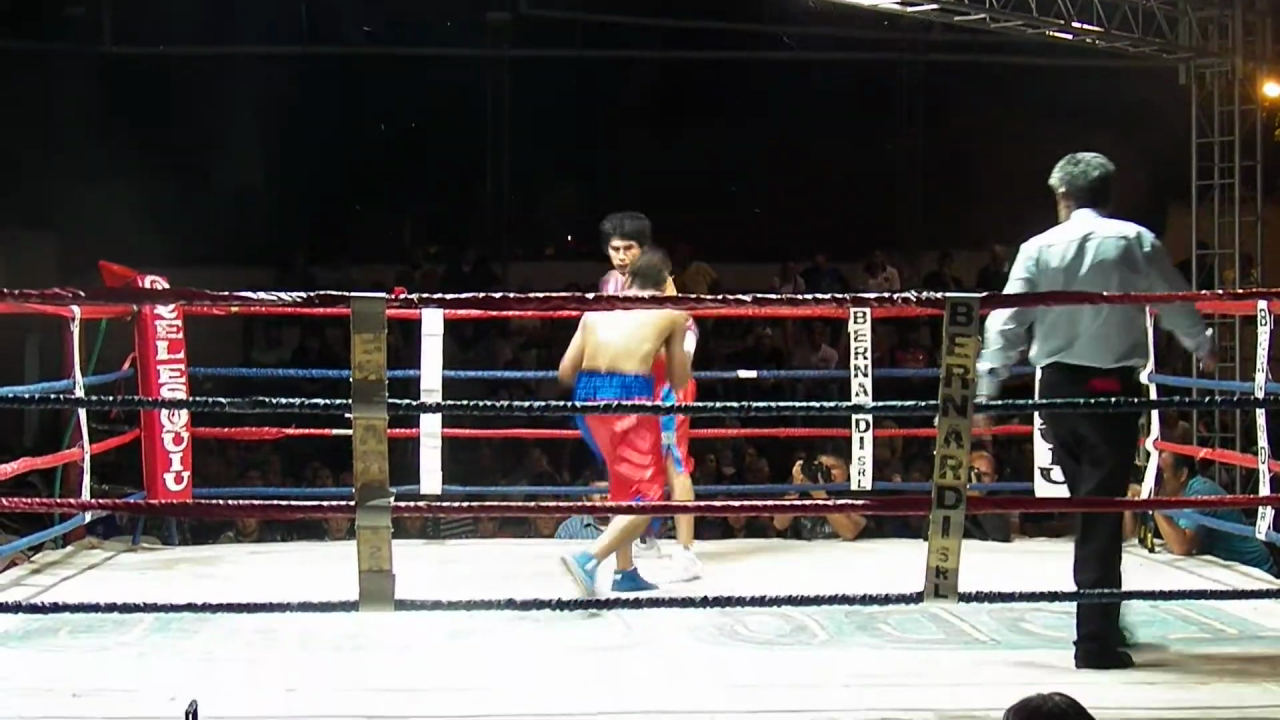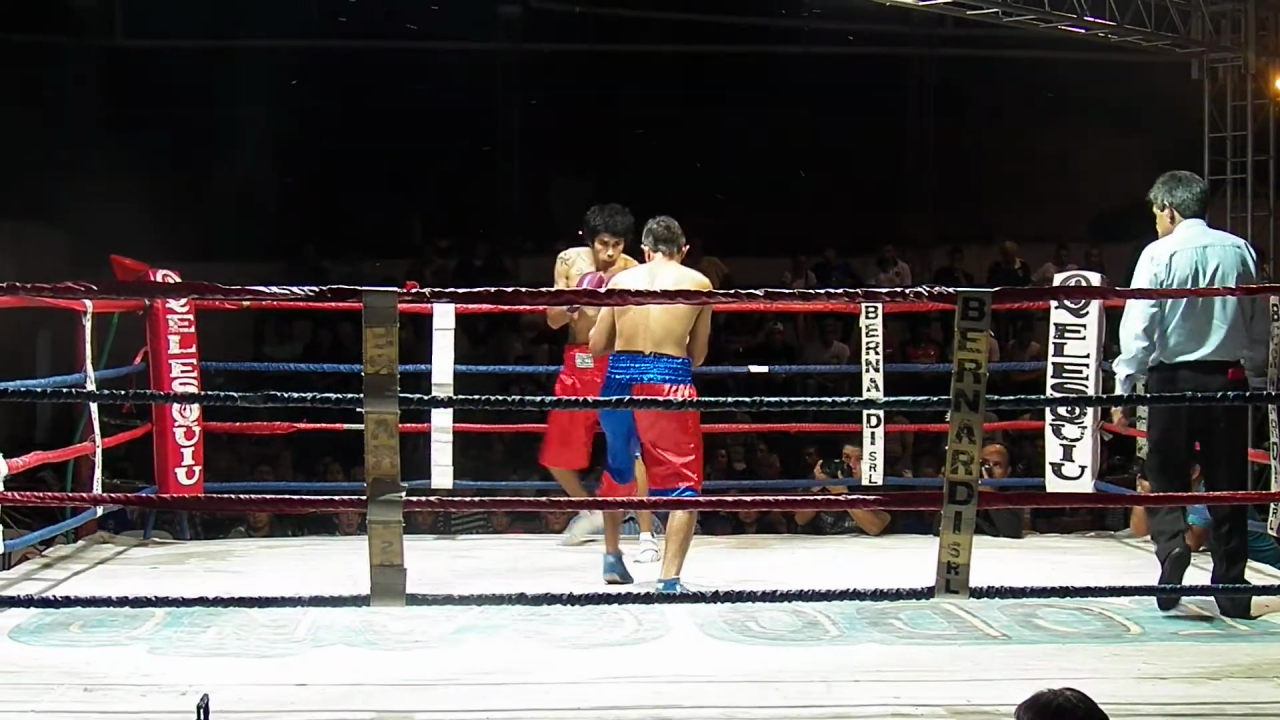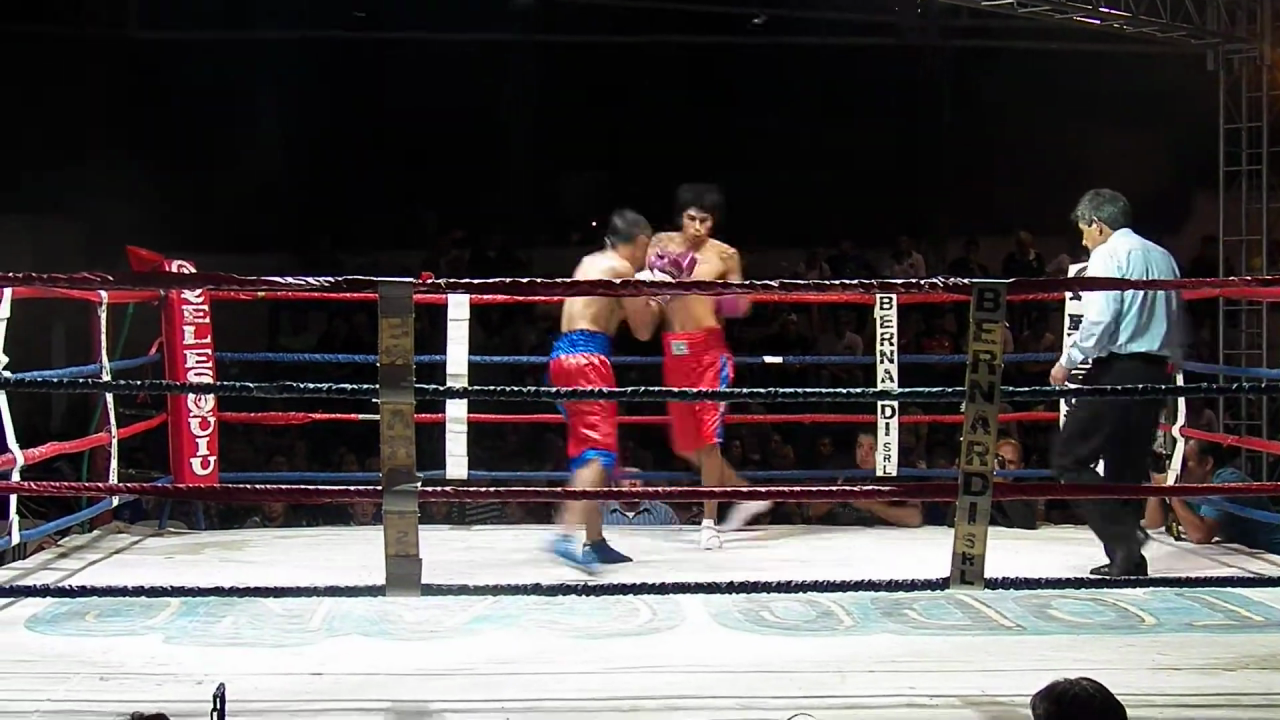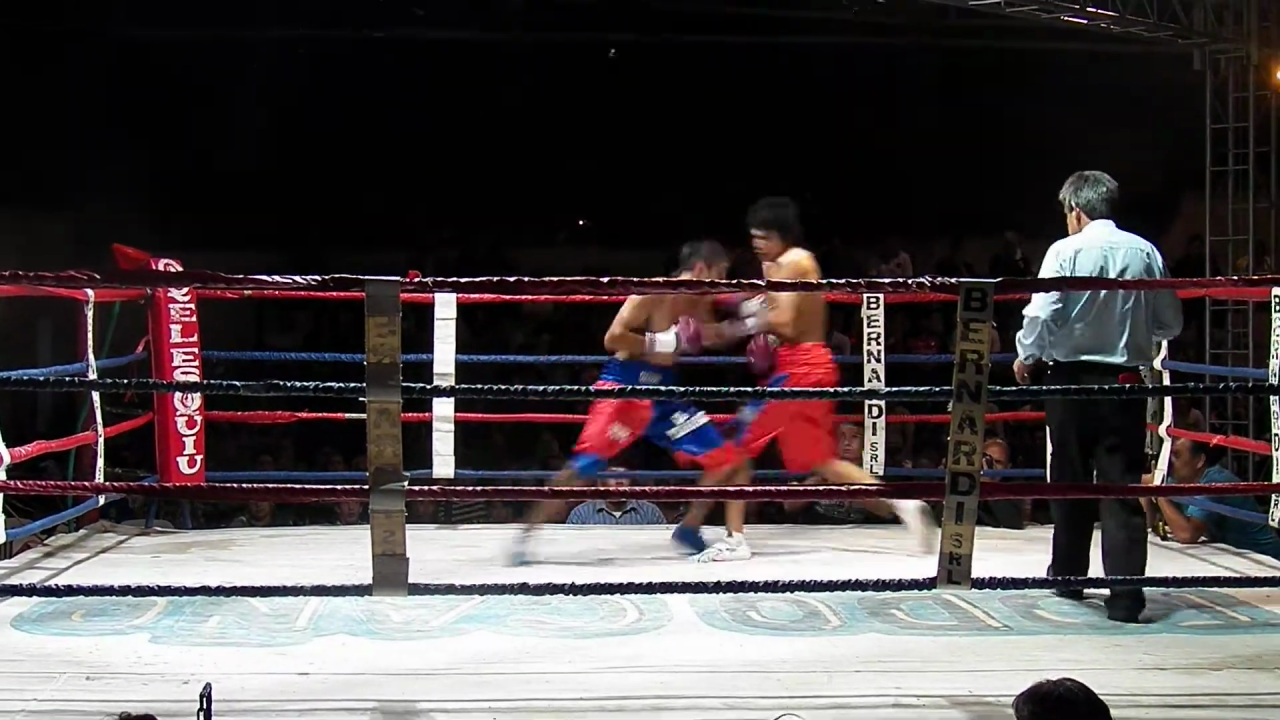
dt=1s
person 1, frame 1
left shoulder: (1038, 248)
right shoulder: (1137, 242)
left elbow: (1007, 324)
right elbow: (1179, 307)
left wrist: (988, 390)
right wrist: (1204, 347)
left hip: (1059, 386)
right hip: (1111, 389)
left knee: (1089, 503)
right knee: (1102, 512)
left ankle: (1098, 625)
right ankle: (1095, 641)
person 1, frame 2
left shoulder: (1159, 254)
right shoulder: (1240, 251)
left elbow: (1139, 326)
right elbow: (1258, 326)
left wrist: (1123, 387)
right wrist: (1251, 373)
left hip: (1173, 381)
right hip: (1226, 380)
left knee: (1166, 485)
right knee: (1227, 488)
left ankle: (1174, 555)
right ankle: (1232, 592)
person 1, frame 3
left shoulder: (1109, 255)
right shoulder: (1162, 257)
left elbow: (1099, 319)
right elbow: (1174, 323)
left wrist: (1066, 362)
right wrist: (1166, 367)
left hip: (1116, 372)
right hip: (1154, 372)
left knee: (1069, 458)
right knee: (1128, 467)
left ankle: (1121, 536)
right ankle: (1125, 557)
person 1, frame 4
left shoulder: (1066, 250)
right shoulder: (1146, 253)
left elbow: (1040, 314)
right elbow: (1170, 324)
left wrist: (1025, 356)
left hip: (1071, 379)
right hip: (1124, 382)
left knee: (1071, 479)
right knee: (1122, 487)
left ankle: (1069, 573)
right ankle: (1125, 591)
person 2, frame 1
right shoulder: (612, 281)
left elbow: (685, 325)
left hip: (669, 377)
left knee: (671, 461)
left ankle: (686, 555)
right ankle: (649, 537)
person 2, frame 2
left shoulder: (633, 271)
right shoulder: (568, 260)
right elbow: (553, 320)
right wrist: (575, 301)
right hip: (576, 365)
right knee: (556, 454)
left ankle: (647, 536)
right ankle: (590, 511)
person 2, frame 3
left shoulder: (725, 256)
right shoulder: (662, 244)
left elbow: (741, 305)
left wrist: (737, 305)
left hip: (710, 351)
right hip: (675, 352)
left knee: (708, 437)
right knee: (687, 443)
left ankle: (709, 522)
person 2, frame 4
left shoulder: (793, 263)
right shoulder: (783, 264)
left elbow: (784, 323)
left wrist: (748, 315)
right wrist: (762, 340)
left hip: (799, 367)
right hip: (818, 367)
left knee: (739, 444)
right knee: (822, 461)
left ankle: (734, 540)
right ankle: (904, 506)
person 3, frame 1
left shoulder: (597, 310)
right shoulder: (673, 312)
left elbow: (566, 373)
right elbow: (679, 381)
right wrist: (681, 347)
left hip: (588, 398)
right hip: (629, 399)
left knee: (623, 479)
right knee: (643, 496)
left ankle: (625, 572)
right ankle: (587, 557)
person 3, frame 2
left shoulder: (620, 280)
right shoulder: (699, 283)
left elbow: (597, 344)
right elbow: (697, 356)
left hip: (621, 379)
right hip: (670, 383)
left knee: (618, 470)
right knee: (682, 483)
left ankle: (612, 555)
right ankle: (669, 579)
person 3, frame 3
left shoulder: (590, 262)
right shoulder: (621, 268)
right elbow: (643, 330)
left hip: (564, 356)
right hip: (586, 357)
left knee: (587, 448)
right knee: (598, 450)
left ankle: (594, 543)
right ankle: (567, 537)
person 3, frame 4
left shoulder: (695, 302)
right shoulder: (651, 292)
right elbow: (614, 337)
right wrist: (660, 342)
left hip: (658, 390)
right hip: (623, 386)
left knee: (722, 456)
right knee: (588, 463)
left ankle: (689, 530)
right ankle: (527, 531)
